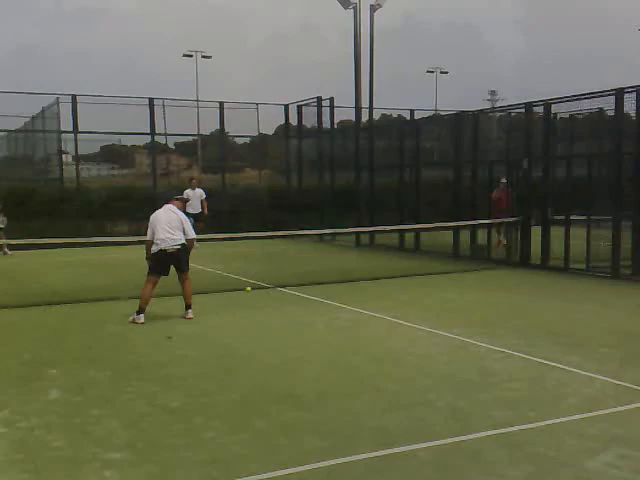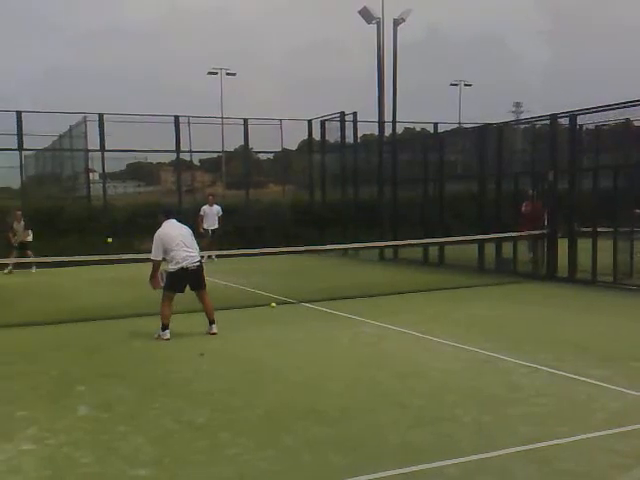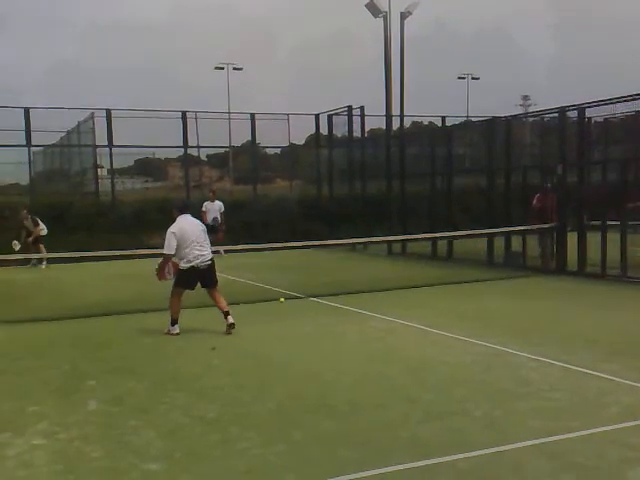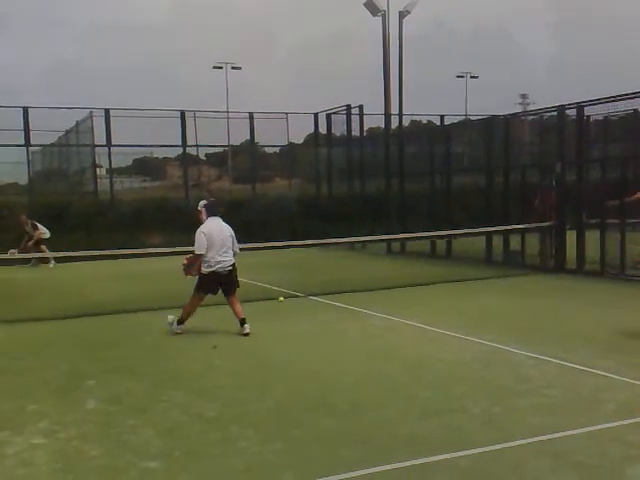
dt=0.3s
person 1, frame 1
left shoulder: (154, 215)
right shoulder: (181, 215)
left elbow: (149, 240)
right elbow: (191, 238)
left wrist: (148, 256)
right wrist: (186, 254)
left hip: (160, 250)
right hip: (179, 248)
left knee: (150, 282)
right knee: (184, 279)
left ankle: (140, 315)
right ankle: (188, 311)
person 1, frame 2
left shoulder: (160, 233)
right shoulder: (185, 228)
left elbow: (157, 259)
left wrist: (153, 275)
left hip: (178, 268)
right hip: (196, 264)
left knee: (167, 298)
right knee: (203, 295)
left ankle: (165, 331)
right ankle: (213, 326)
person 1, frame 3
left shoulder: (174, 228)
right shoulder: (200, 224)
left elbow: (169, 254)
left wrist: (161, 267)
left hip: (189, 266)
right hip: (207, 262)
left knee: (176, 294)
right knee: (214, 293)
left ankle: (174, 326)
right ankle: (228, 317)
person 1, frame 4
left shoulder: (203, 229)
right shoulder: (228, 228)
left elbow: (199, 254)
right elbow: (235, 251)
left hip: (210, 270)
right hip: (229, 268)
left knee: (196, 299)
right knee: (232, 299)
left ankle: (177, 325)
right ankle: (244, 325)
